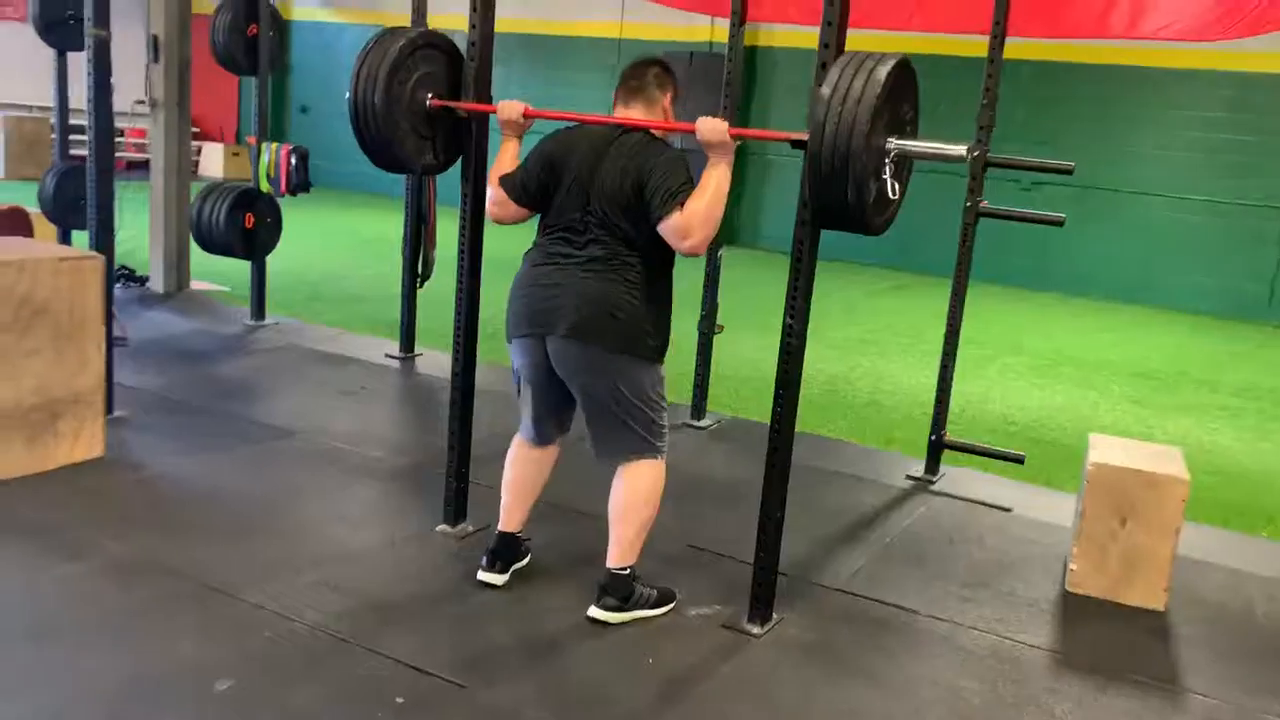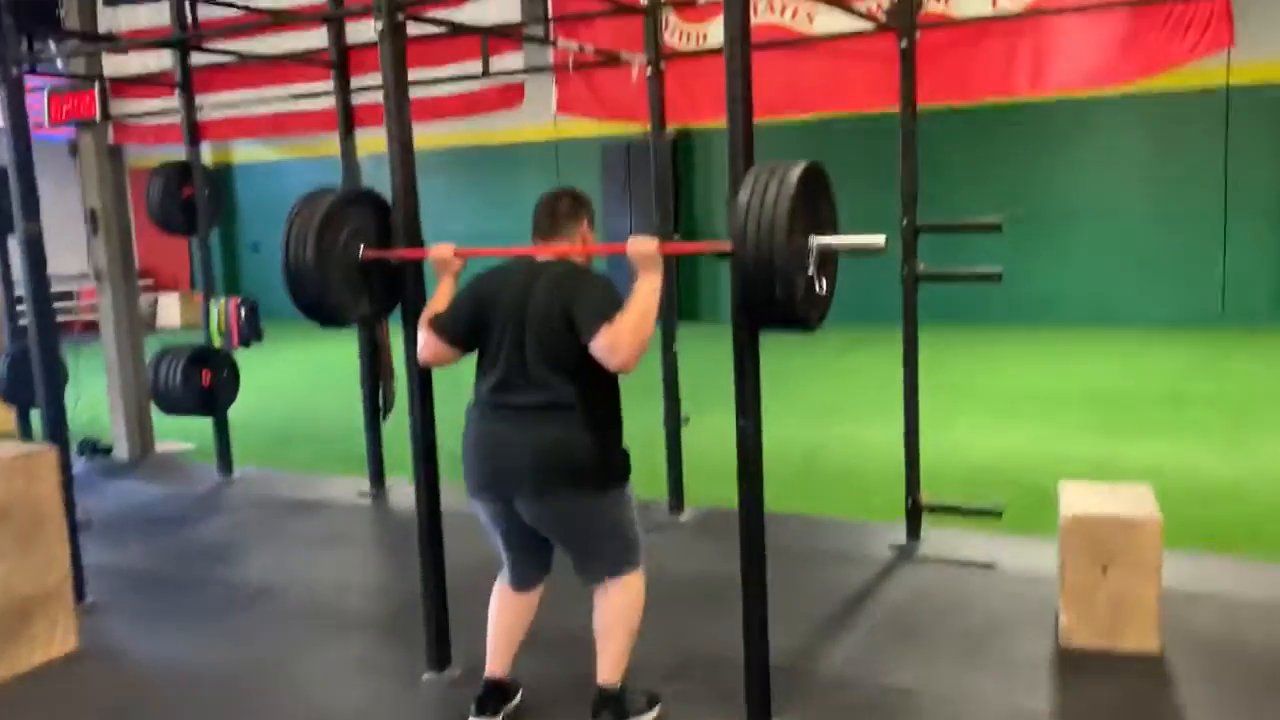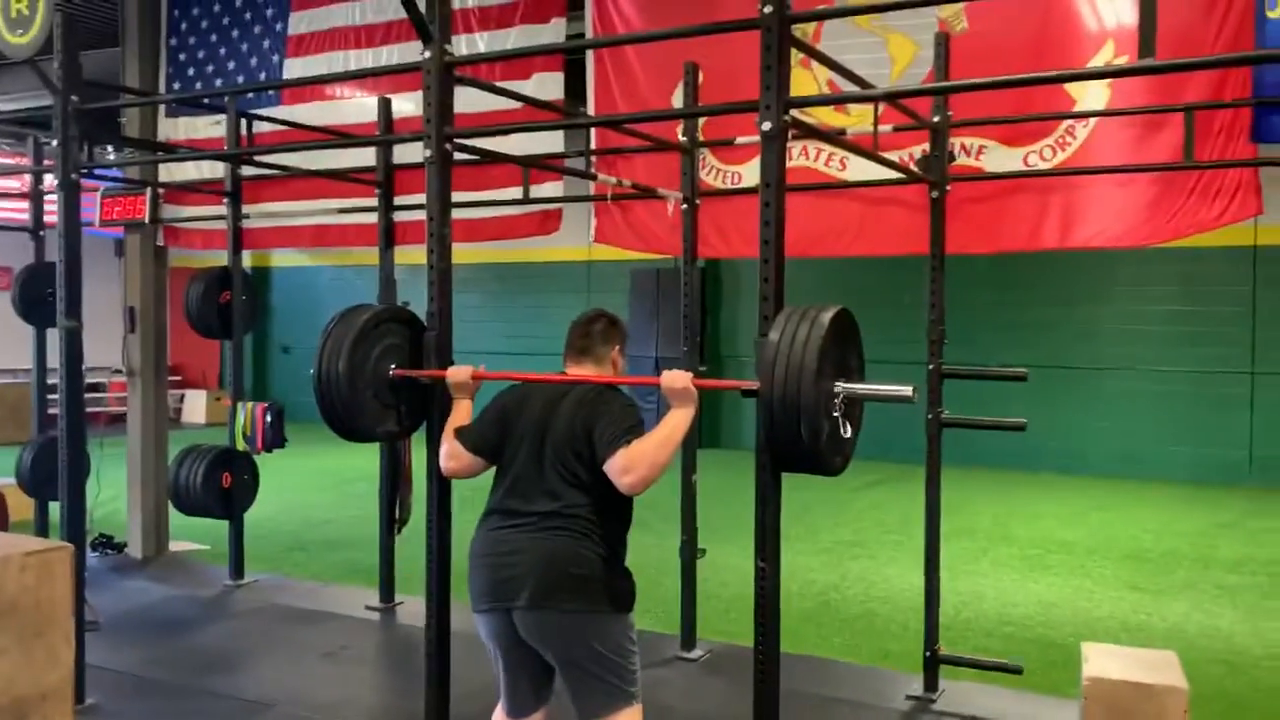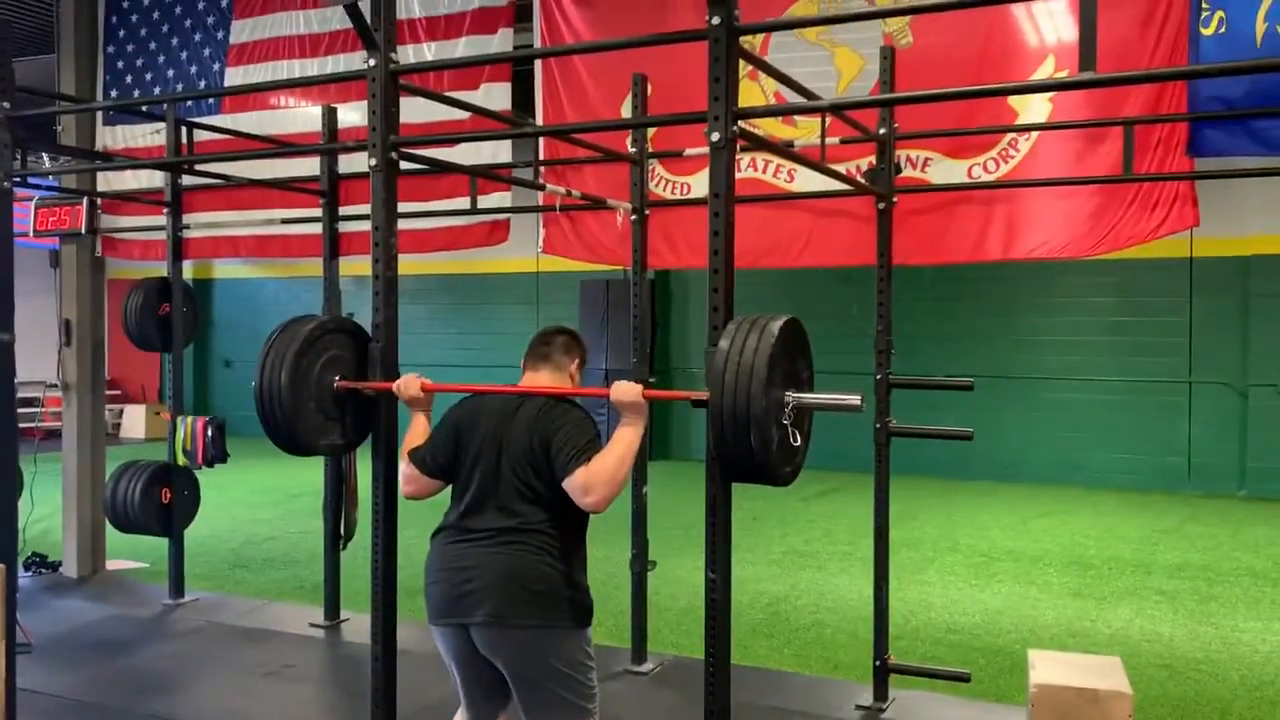
dt=1s
person 1, frame 1
left shoulder: (561, 142)
right shoulder: (660, 160)
left elbow: (499, 207)
right elbow: (690, 235)
left wrist: (511, 137)
right wrist: (720, 161)
left hip: (533, 308)
right hip: (607, 323)
left knee: (539, 432)
right knee: (641, 450)
left ankle: (502, 549)
right ankle: (618, 587)
person 1, frame 2
left shoulder: (488, 284)
right shoulder: (586, 287)
left elbow: (429, 351)
right elbow: (619, 353)
left wrist: (446, 279)
right wrist: (648, 278)
left hip: (489, 462)
right hip: (565, 462)
left knee: (521, 571)
right knee: (619, 568)
person 1, frame 3
left shoulder: (514, 399)
right shoulder: (608, 405)
left elbow: (453, 461)
right elbow: (631, 473)
left wrist: (463, 398)
right wrist: (681, 409)
left hip: (493, 571)
right hip: (570, 578)
person 1, frame 4
left shoulder: (468, 411)
right shoulder: (565, 419)
left elbow: (412, 482)
right elbow: (593, 491)
left wrist: (419, 411)
right wrist: (631, 422)
left hip: (449, 585)
right hip: (526, 592)
